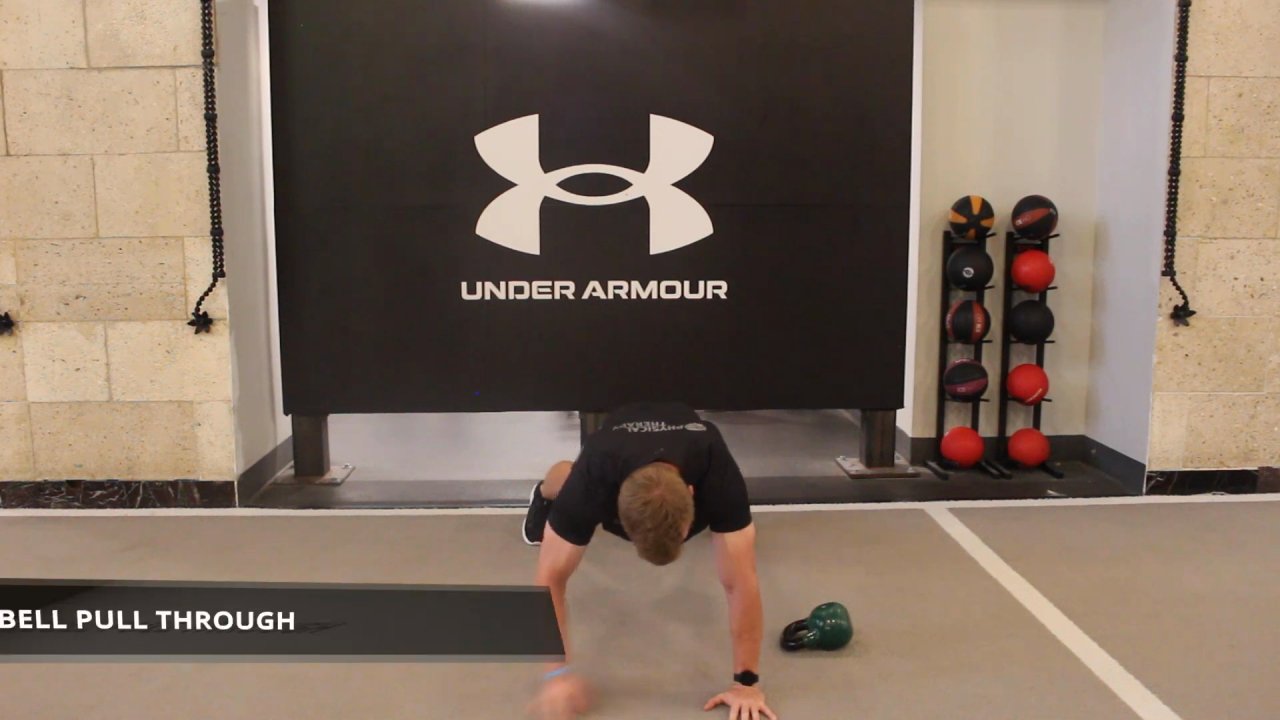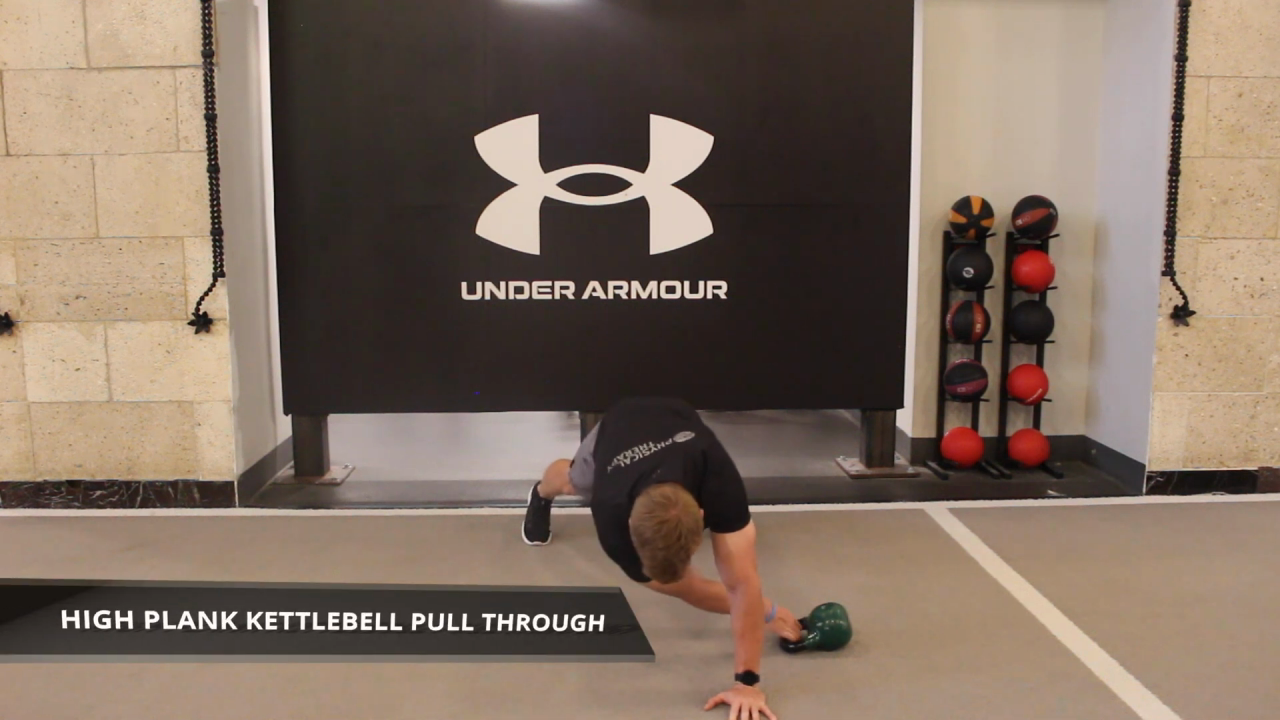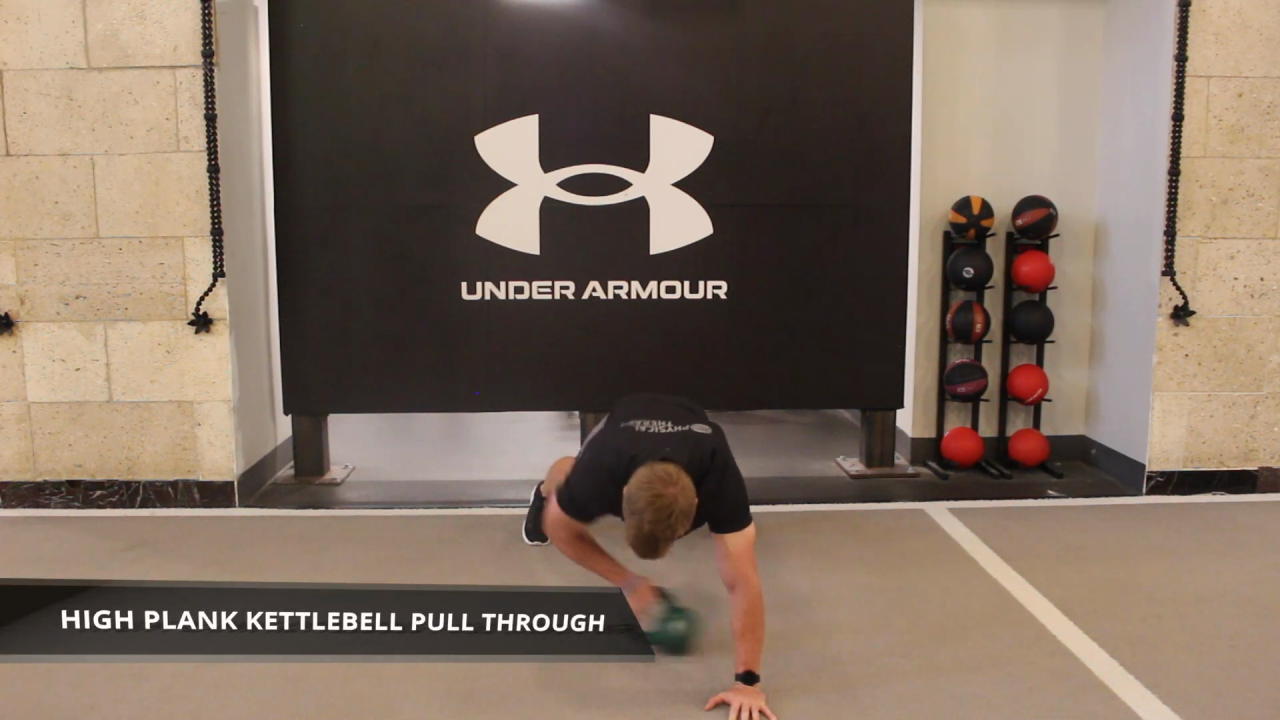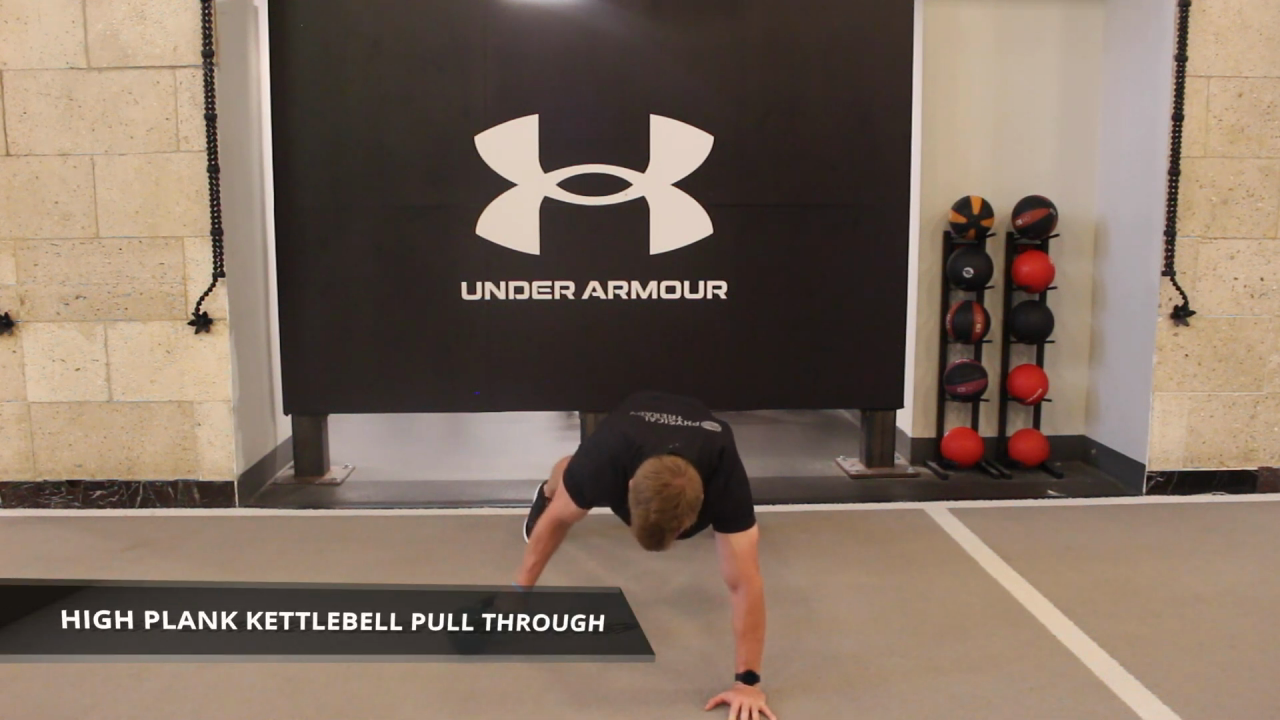
dt=0.5s
person 1, frame 1
left shoulder: (717, 474)
right shoulder: (595, 478)
left elbow: (739, 582)
right elbow: (551, 575)
left wrist: (746, 681)
right wrist: (557, 671)
left hip: (689, 449)
right hip: (617, 449)
right ankle: (545, 492)
person 1, frame 2
left shoulder: (717, 478)
right shoulder: (613, 514)
left elbow: (742, 583)
right elbow: (688, 590)
left wrist: (748, 680)
right wrist: (769, 613)
left hip: (679, 423)
right hip: (617, 426)
right knee: (573, 481)
right ankle: (542, 494)
person 1, frame 3
left shoulder: (718, 478)
right shoulder: (603, 467)
left elbow: (741, 582)
right elbow: (558, 527)
left wrist: (747, 680)
right wrist: (627, 582)
left hip: (687, 426)
right knee: (572, 481)
right ankle: (544, 492)
person 1, frame 4
left shoulder: (724, 477)
right shoulder: (604, 459)
left elbow: (744, 582)
right elbow: (559, 519)
left wrist: (747, 680)
right wrist: (522, 589)
left hip: (700, 448)
right hip: (629, 437)
right knee: (571, 476)
right ankle: (547, 491)
